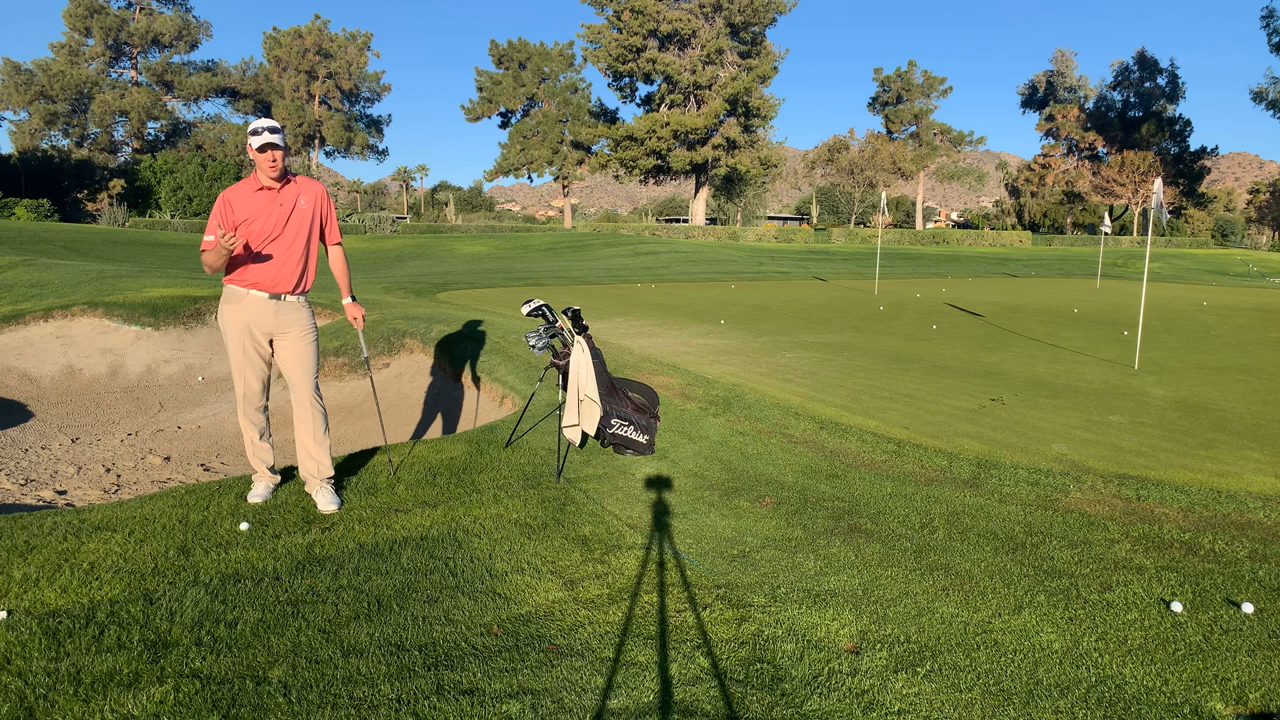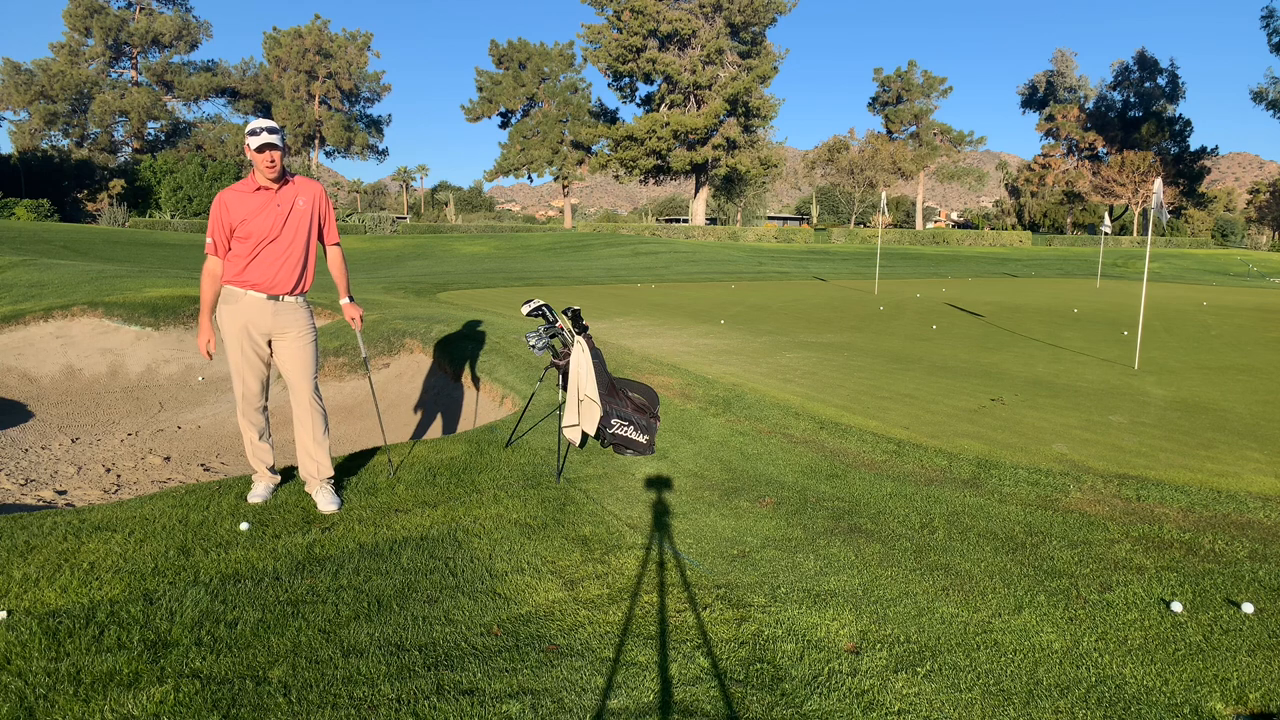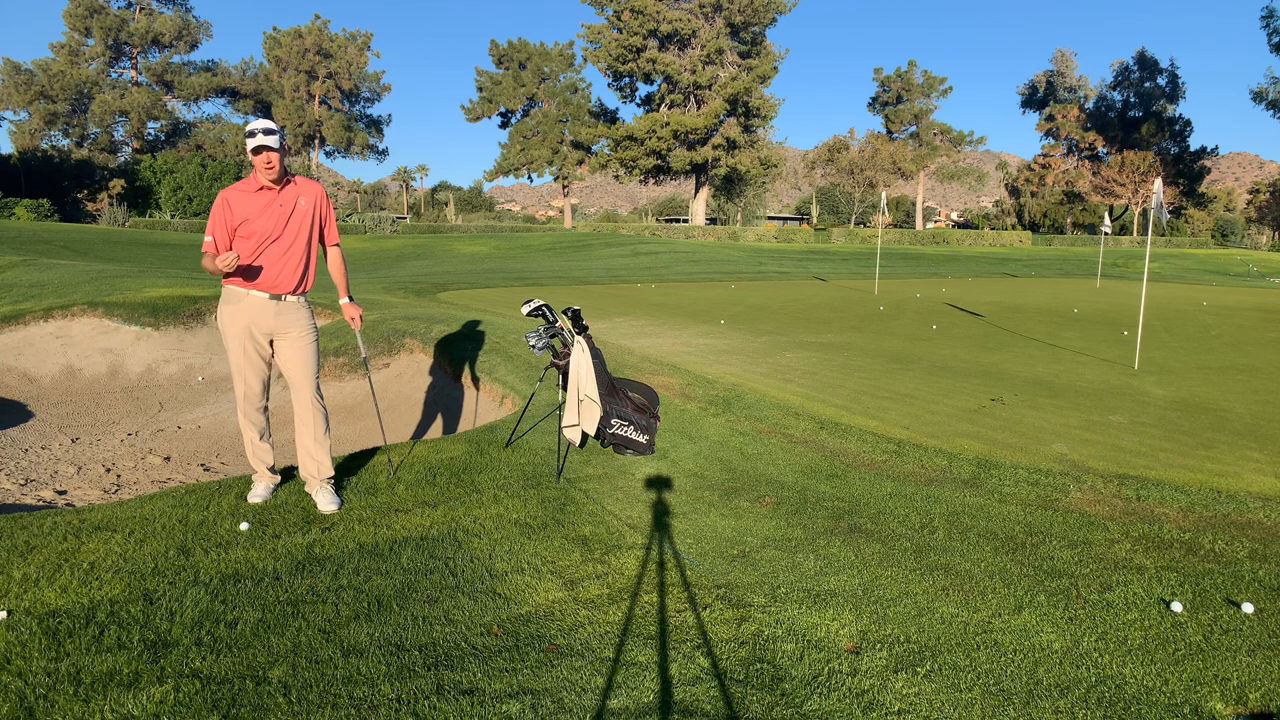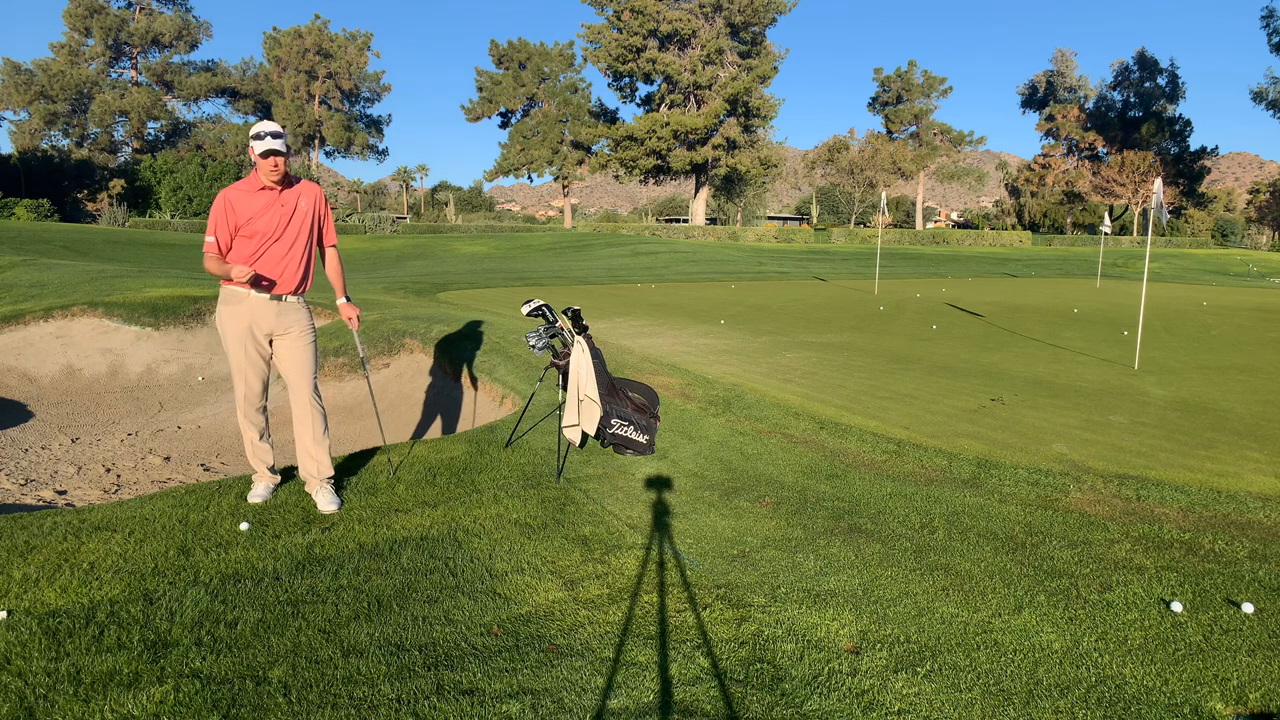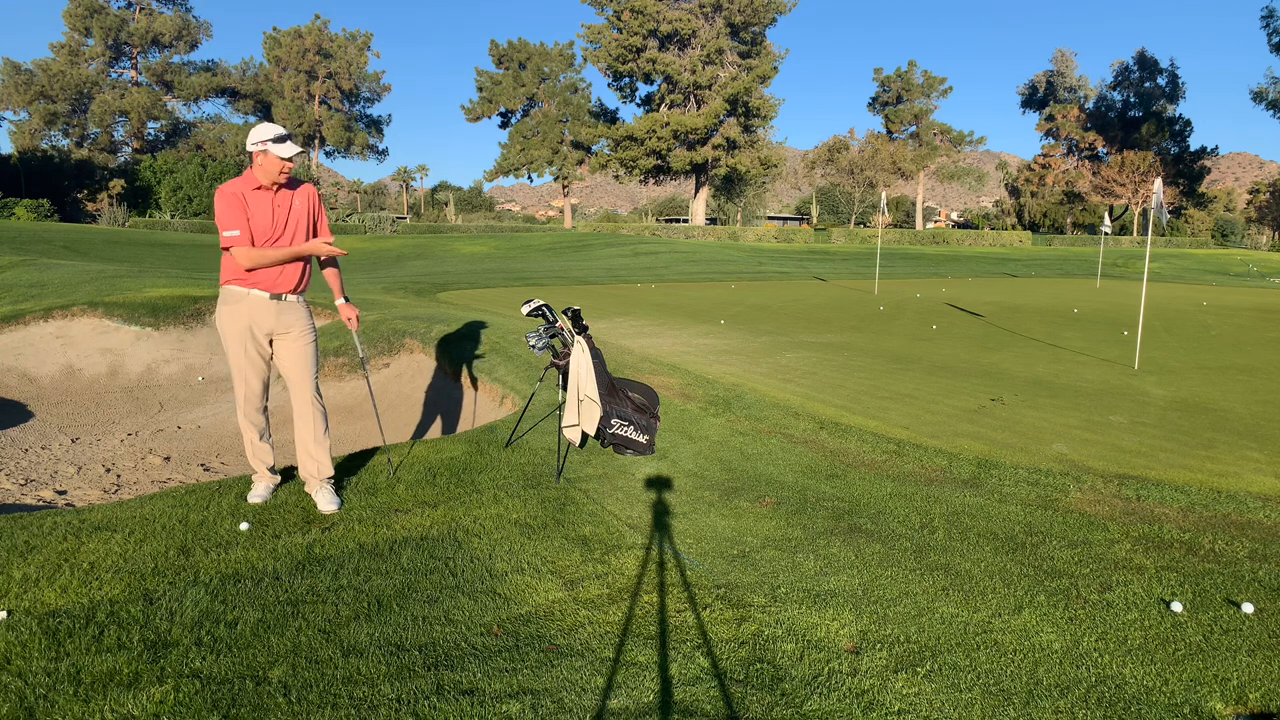
dt=1s
person 1, frame 1
left shoulder: (314, 192)
right shoulder: (230, 198)
left elbow: (334, 246)
right elbow: (209, 263)
left wrist: (348, 298)
right wrist: (221, 250)
left hip: (294, 308)
right hip: (243, 306)
left knee: (307, 392)
right knee: (251, 397)
left ankle: (319, 480)
right ankle: (264, 474)
person 1, frame 2
left shoulder: (313, 192)
right shoulder: (228, 199)
left elbow: (332, 247)
right elbow: (213, 263)
left wrist: (346, 299)
right wrist: (205, 321)
left hip: (293, 309)
right hip: (242, 307)
left knee: (307, 394)
right knee: (250, 398)
left ankle: (319, 480)
right ankle: (264, 475)
person 1, frame 3
left shoulder: (313, 193)
right shoulder: (230, 198)
left elbow: (331, 248)
right elbow: (208, 258)
left wrist: (346, 299)
right wrist: (220, 264)
left hip: (294, 308)
right hip: (243, 307)
left knee: (309, 393)
right knee: (251, 397)
left ankle: (319, 480)
right ankle: (264, 474)
person 1, frame 4
left shoulder: (312, 194)
right shoulder: (230, 198)
left elbow: (328, 249)
right elbow: (211, 258)
left wrist: (342, 299)
right wrist: (232, 270)
left hip: (293, 309)
right hip: (242, 307)
left knee: (306, 393)
right knee: (250, 397)
left ankle: (319, 480)
right ankle: (263, 475)
person 1, frame 5
left shoulder: (306, 193)
right shoulder: (230, 194)
left elbow: (325, 249)
right elbow: (246, 258)
left wrist: (341, 300)
right wrist: (305, 249)
left hip: (292, 307)
right hip: (243, 307)
left knee: (306, 391)
right knee: (251, 397)
left ankle: (319, 479)
right ankle: (264, 474)
